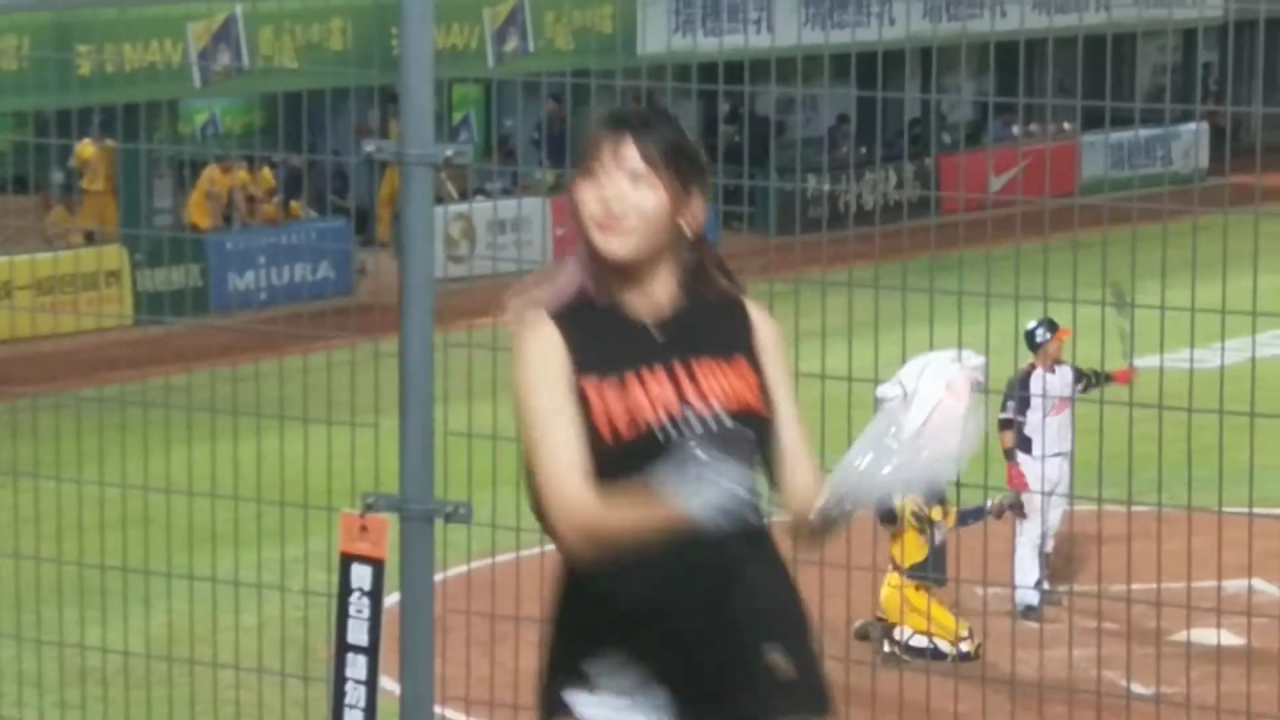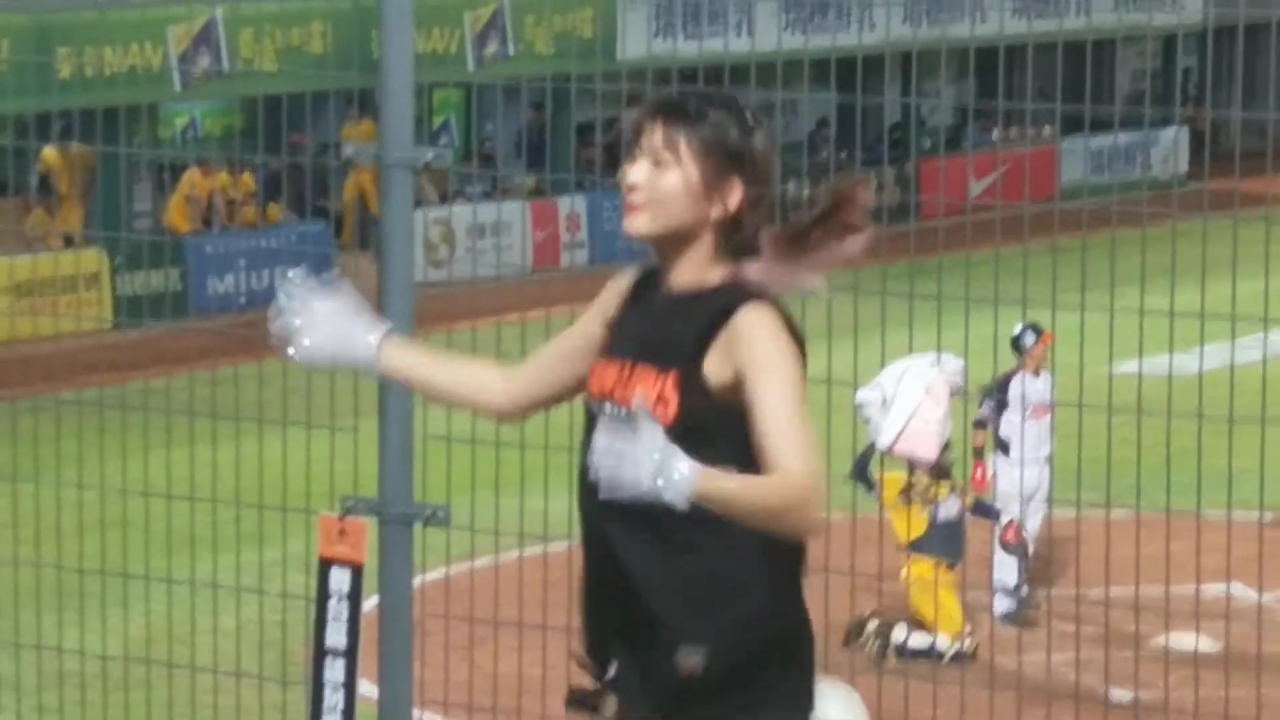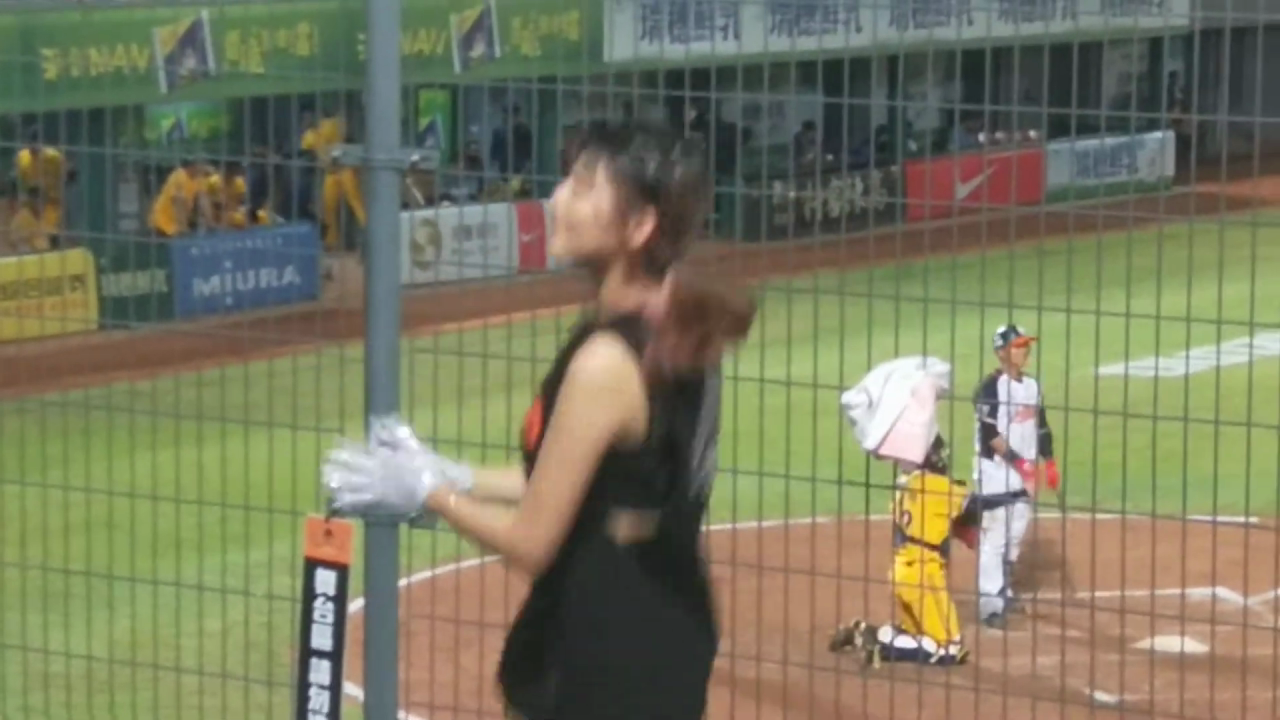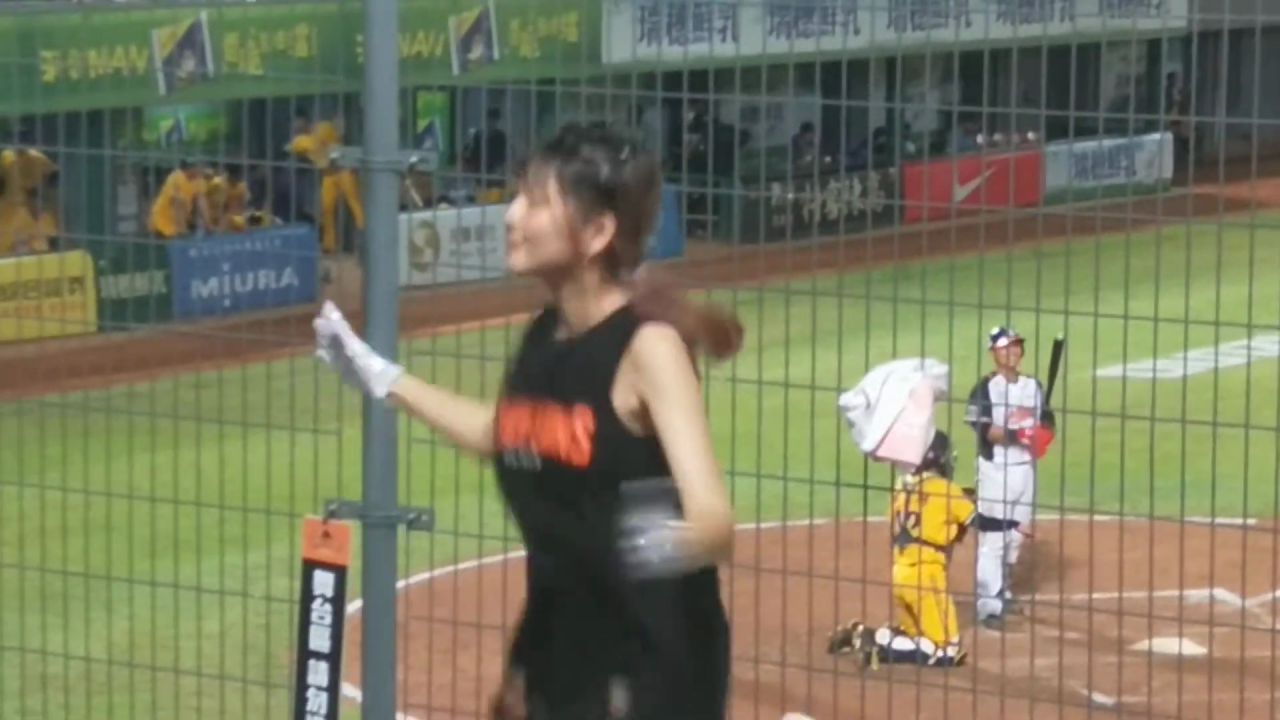
dt=0.4s
person 1, frame 1
left shoulder: (745, 326)
right shoulder: (550, 336)
left elbow: (801, 491)
right elbow: (572, 520)
right wrist: (678, 498)
left hip: (749, 639)
right hip: (614, 650)
person 1, frame 2
left shoulder: (749, 326)
right shoulder: (633, 297)
left elbow: (802, 504)
right elbow: (511, 391)
left wrist: (683, 479)
right wrist: (371, 346)
left hip: (734, 648)
right hip: (643, 635)
person 1, frame 3
left shoulder: (606, 362)
right shoulder: (669, 335)
left elbow: (532, 546)
left wrist: (419, 489)
right wrist: (451, 476)
left hip: (629, 652)
right hip: (609, 635)
person 1, frame 4
left shoulder: (648, 350)
right shoulder: (541, 338)
left elbow: (713, 516)
right elbow: (504, 439)
left wrist: (672, 541)
right wrist: (382, 378)
left hip: (654, 658)
right hip: (562, 633)
person 2, frame 1
left shoulder: (1067, 372)
right shoulder: (1024, 380)
left elbow: (1088, 379)
right elbow: (1006, 423)
left wrist: (1114, 377)
right wrist: (1012, 464)
left hip: (1062, 461)
right hip: (1033, 464)
left knee: (1052, 527)
right knee: (1031, 530)
left ankle: (1041, 583)
right ankle: (1026, 598)
person 2, frame 2
left shoulder: (1047, 379)
right shoulder: (1005, 383)
right elbow: (982, 422)
right wrist: (979, 462)
left hip: (1042, 466)
right hip: (1012, 467)
left knee: (1030, 531)
left ankle: (1017, 588)
right ankle: (1004, 601)
person 2, frame 3
left shoulder: (1032, 385)
right shoulder: (991, 386)
left elbow: (1040, 427)
right elbow: (989, 434)
left wrist: (1048, 462)
right wrist: (1019, 463)
left hip: (1027, 470)
right hip: (996, 469)
left knee: (1015, 536)
right knee: (994, 537)
left ankle: (1002, 592)
right ankle: (990, 604)
person 2, frame 4
left shoulder: (1033, 386)
right shoulder: (986, 387)
left elbow: (1047, 422)
right elbow: (983, 429)
left wrist: (1043, 435)
right wrist: (1017, 434)
left hip: (1026, 469)
right hip: (995, 469)
left knee: (1017, 535)
right knee: (992, 537)
left ankle: (1001, 592)
right ankle: (988, 605)
person 3, frame 1
left shoulder: (937, 507)
right shoulder: (907, 508)
left elbow: (959, 518)
right elbow: (885, 516)
left wrist: (994, 507)
left hip: (922, 592)
right hip: (907, 593)
right knee: (966, 647)
left ankle: (883, 628)
right ankle: (894, 637)
person 3, frame 2
left shoulder: (950, 486)
right shoulder: (900, 487)
left elbow: (974, 504)
right elbow: (859, 473)
left wrist: (1003, 520)
right wrist: (878, 439)
left hip: (940, 572)
right hip: (925, 574)
left knee: (945, 633)
right knee: (958, 647)
left ankle: (878, 626)
right ankle: (890, 637)
person 3, frame 3
left shoulder: (903, 487)
right shoulder: (937, 484)
right elbow: (975, 505)
left wrist: (957, 524)
left hip: (902, 571)
right hip: (925, 573)
left knee: (914, 638)
right knee: (947, 650)
left ankle: (863, 633)
right ankle: (880, 642)
person 3, frame 4
left shoulder: (902, 487)
right shoulder: (946, 491)
right elbow: (976, 523)
left hip: (900, 573)
right hip: (925, 576)
left knee: (913, 637)
right knee: (946, 653)
left ankle: (860, 634)
right ankle: (873, 644)
